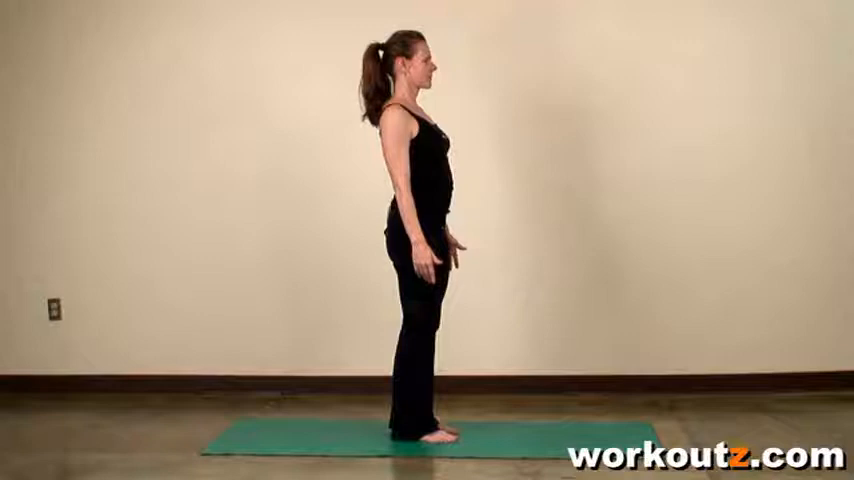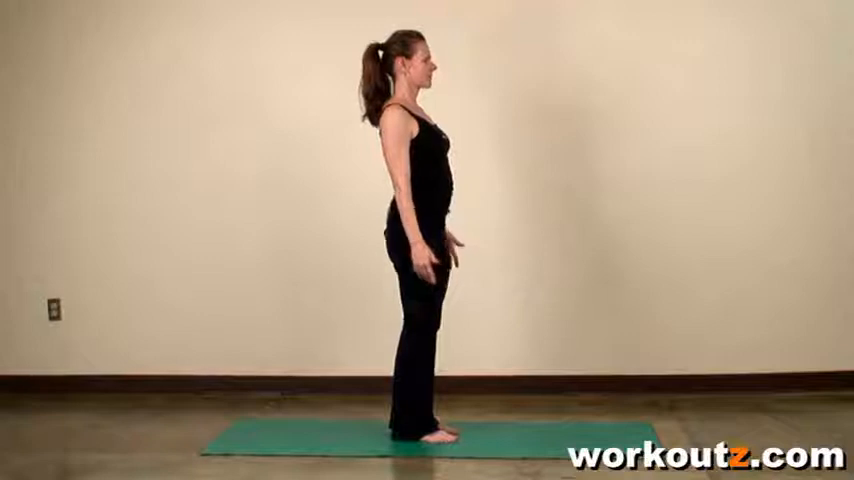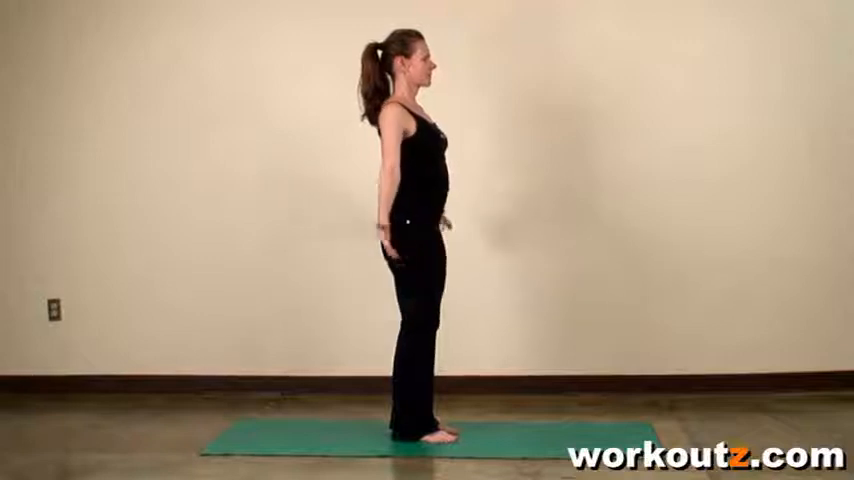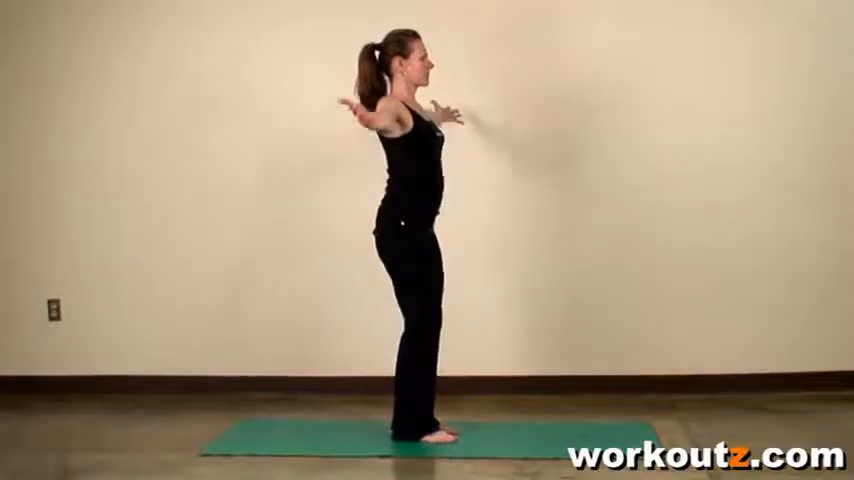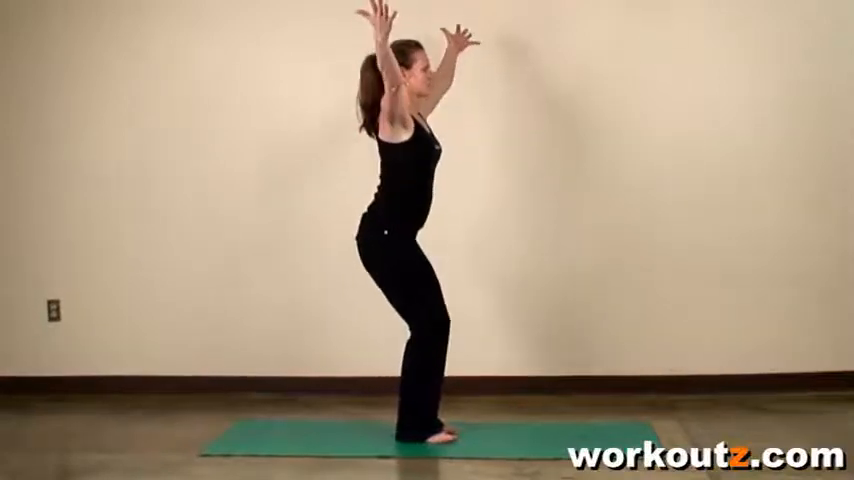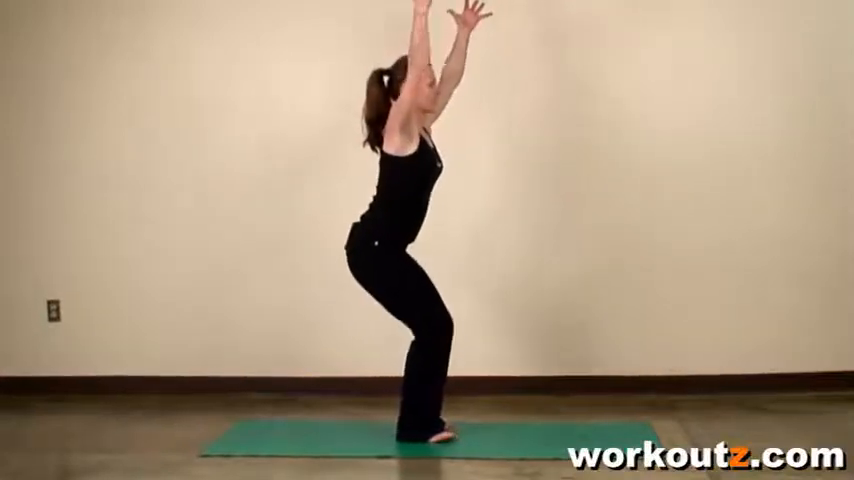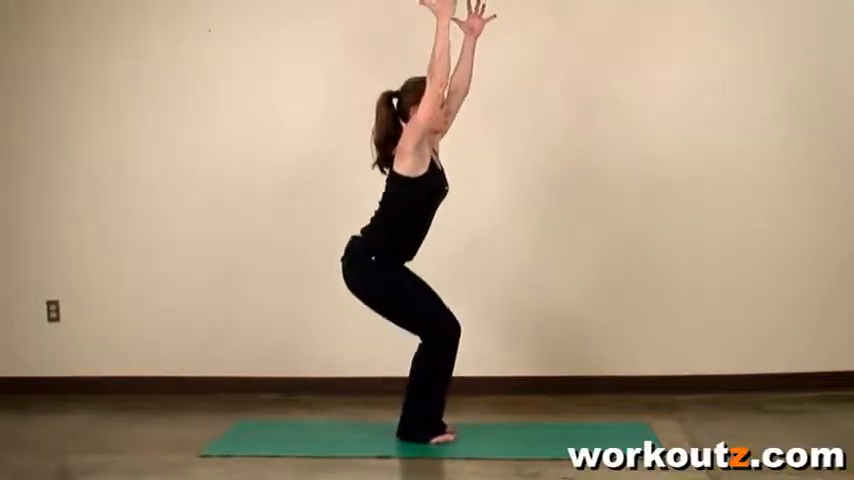
dt=0.5s
person 1, frame 1
left shoulder: (414, 111)
right shoulder: (394, 115)
right elbow: (402, 185)
right wrist: (417, 242)
left hip: (429, 228)
right hip: (413, 232)
left knee: (425, 327)
right knee: (418, 326)
left ankle: (418, 418)
right ankle: (411, 424)
person 1, frame 2
left shoulder: (414, 111)
right shoulder: (394, 115)
right elbow: (402, 185)
right wrist: (415, 242)
left hip: (429, 228)
right hip: (413, 232)
left knee: (426, 326)
right knee: (419, 326)
left ankle: (418, 418)
right ankle: (411, 424)
person 1, frame 3
left shoulder: (413, 109)
right shoulder: (393, 112)
right elbow: (391, 169)
right wrist: (383, 216)
left hip: (425, 229)
right hip: (408, 230)
left knee: (425, 325)
right knee: (418, 325)
left ankle: (418, 418)
right ankle: (411, 424)
person 1, frame 4
left shoulder: (412, 108)
right shoulder: (392, 107)
right elbow: (381, 119)
left wrist: (442, 115)
right wrist: (364, 116)
left hip: (418, 228)
right hip: (400, 229)
left knee: (427, 323)
right knee: (421, 323)
left ankle: (420, 419)
right ankle: (412, 424)
person 1, frame 5
left shoulder: (415, 113)
right shoulder: (393, 115)
left elbow: (442, 83)
right elbow: (388, 77)
left wrist: (453, 51)
right wrist: (381, 41)
left hip: (398, 237)
right hip: (383, 237)
left knee: (433, 324)
right knee: (428, 325)
left ankle: (422, 420)
right ankle: (415, 426)
person 1, frame 6
left shoulder: (421, 126)
right shoulder: (399, 127)
left elbow: (451, 78)
right elbow: (416, 68)
left hip: (386, 249)
right hip: (372, 250)
left knee: (436, 328)
right knee: (433, 327)
left ankle: (423, 420)
right ankle: (416, 425)
person 1, frame 7
left shoulder: (429, 146)
right shoulder: (411, 148)
left elbow: (458, 89)
right elbow: (436, 83)
left wrist: (471, 38)
left hip: (382, 263)
right hip: (369, 264)
left knee: (443, 332)
right knee: (441, 332)
left ankle: (424, 422)
right ankle: (417, 426)
